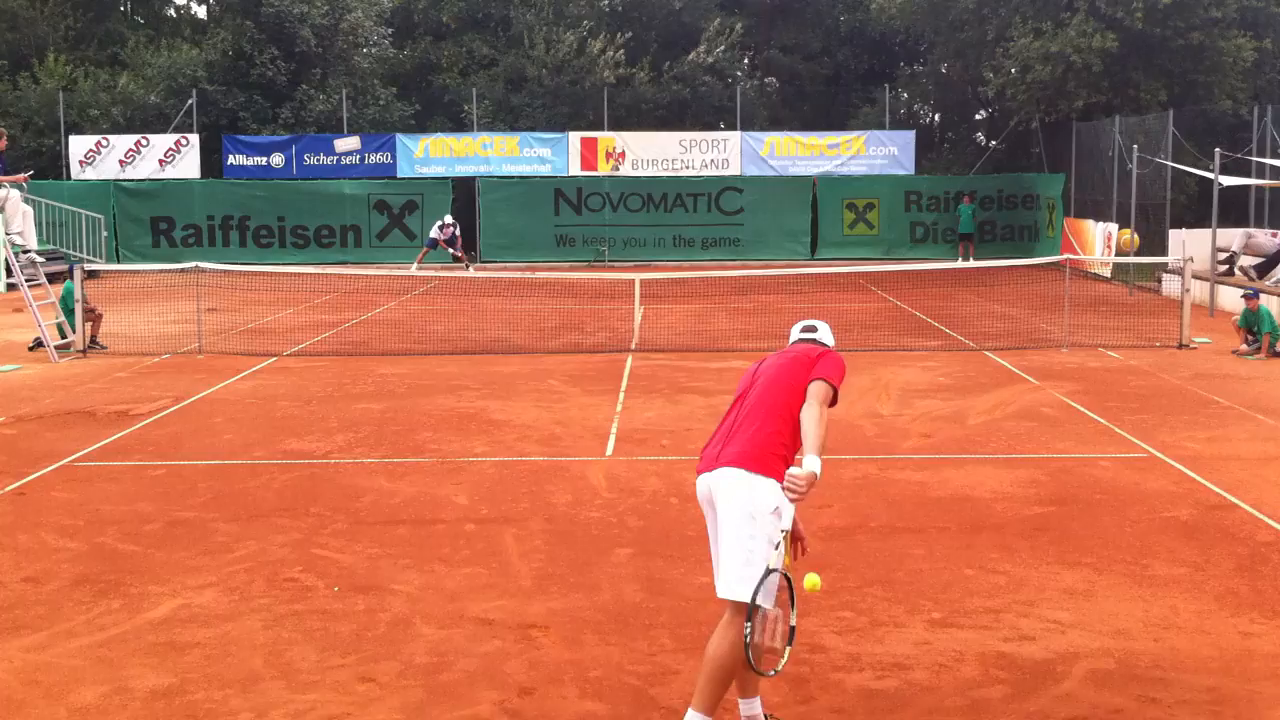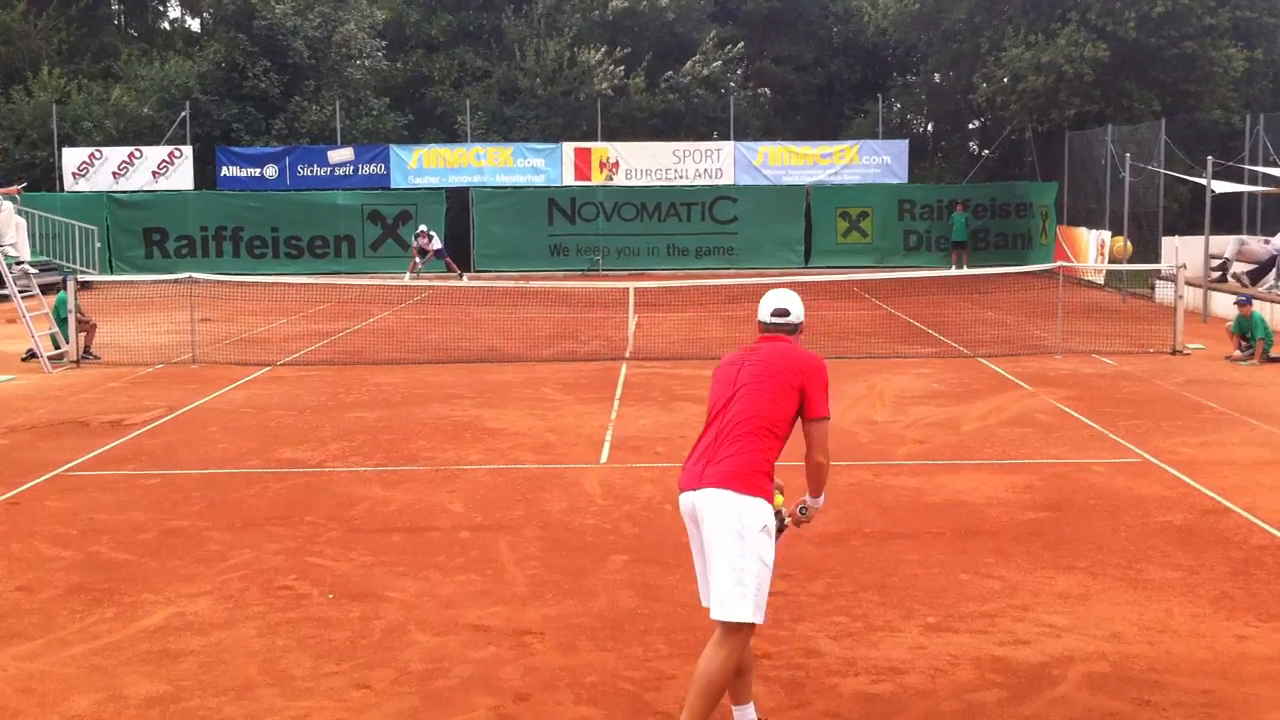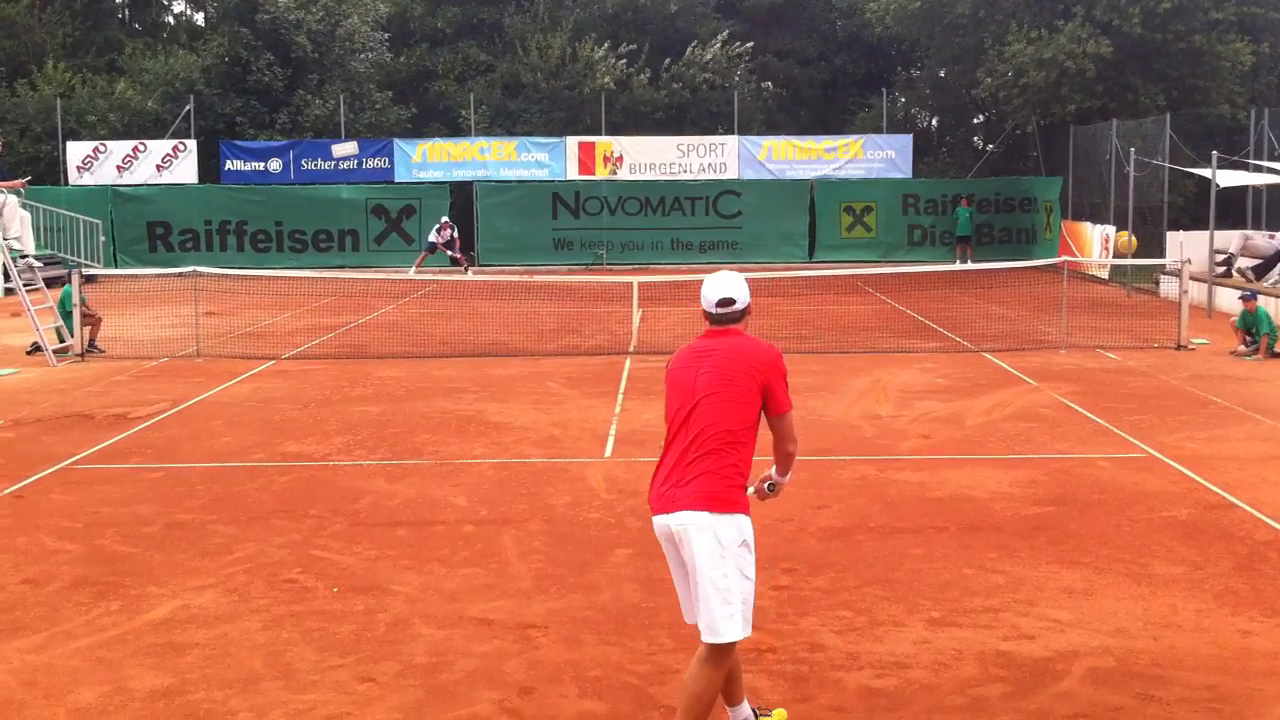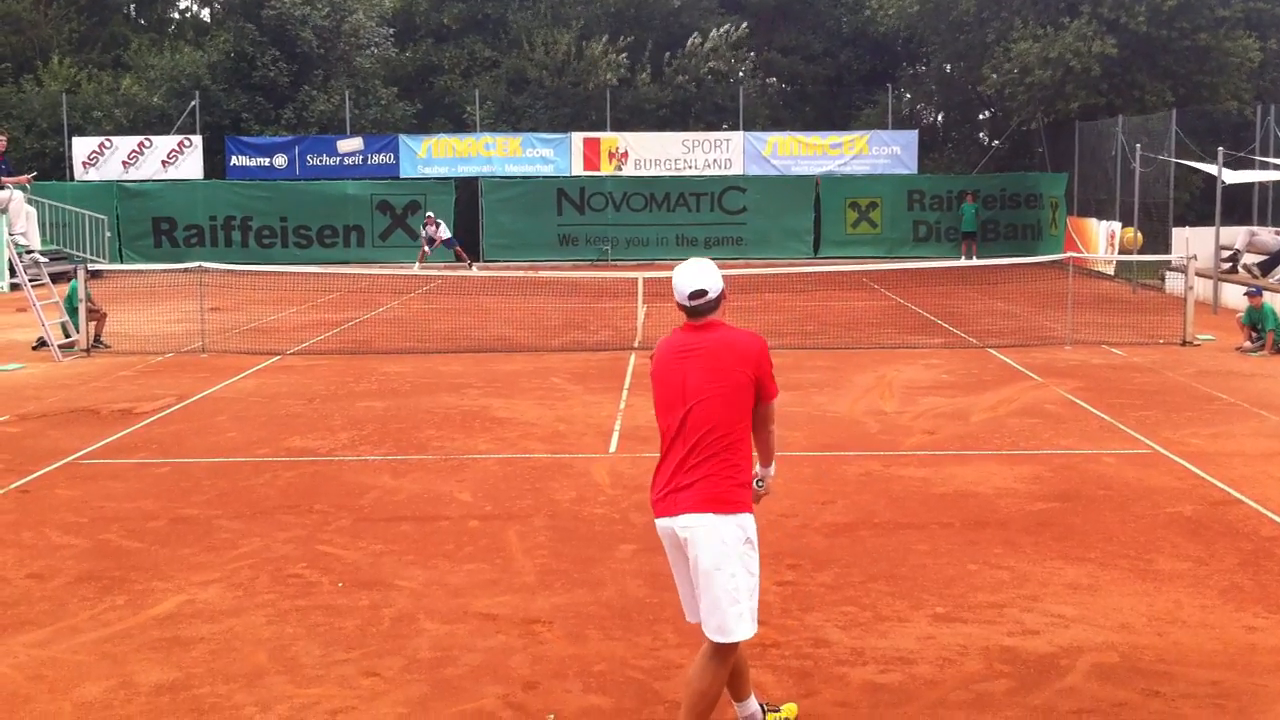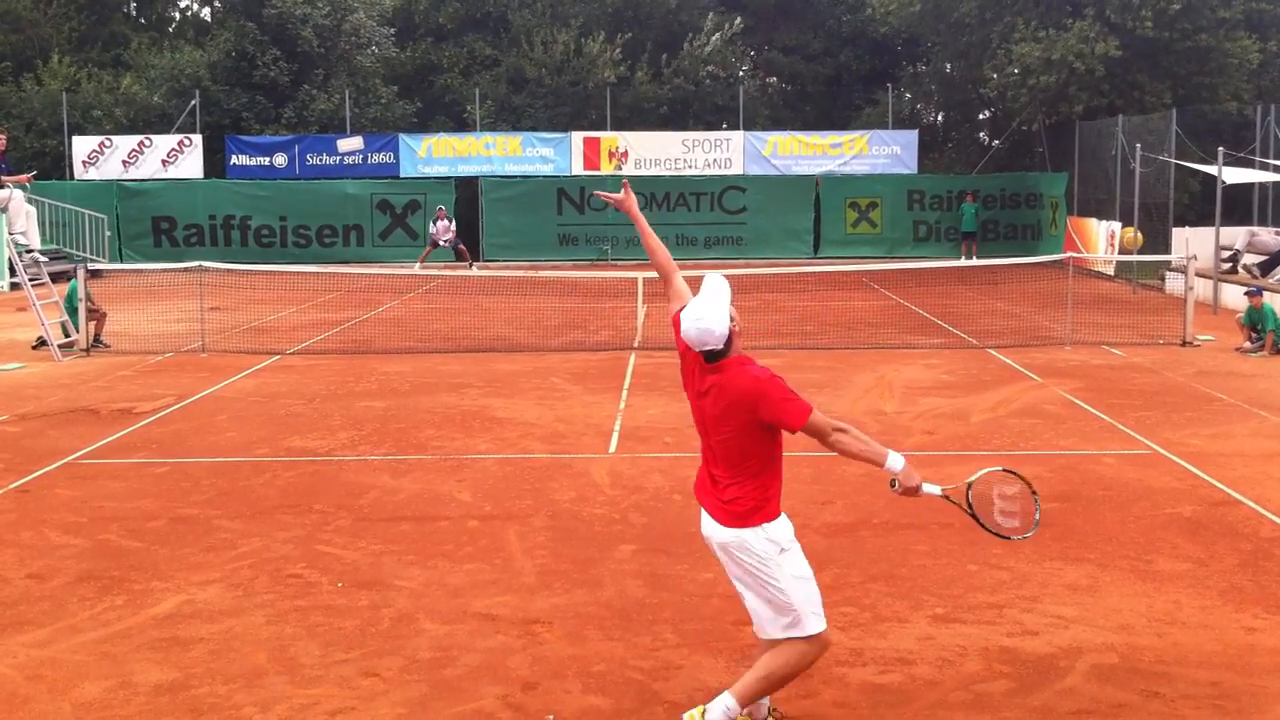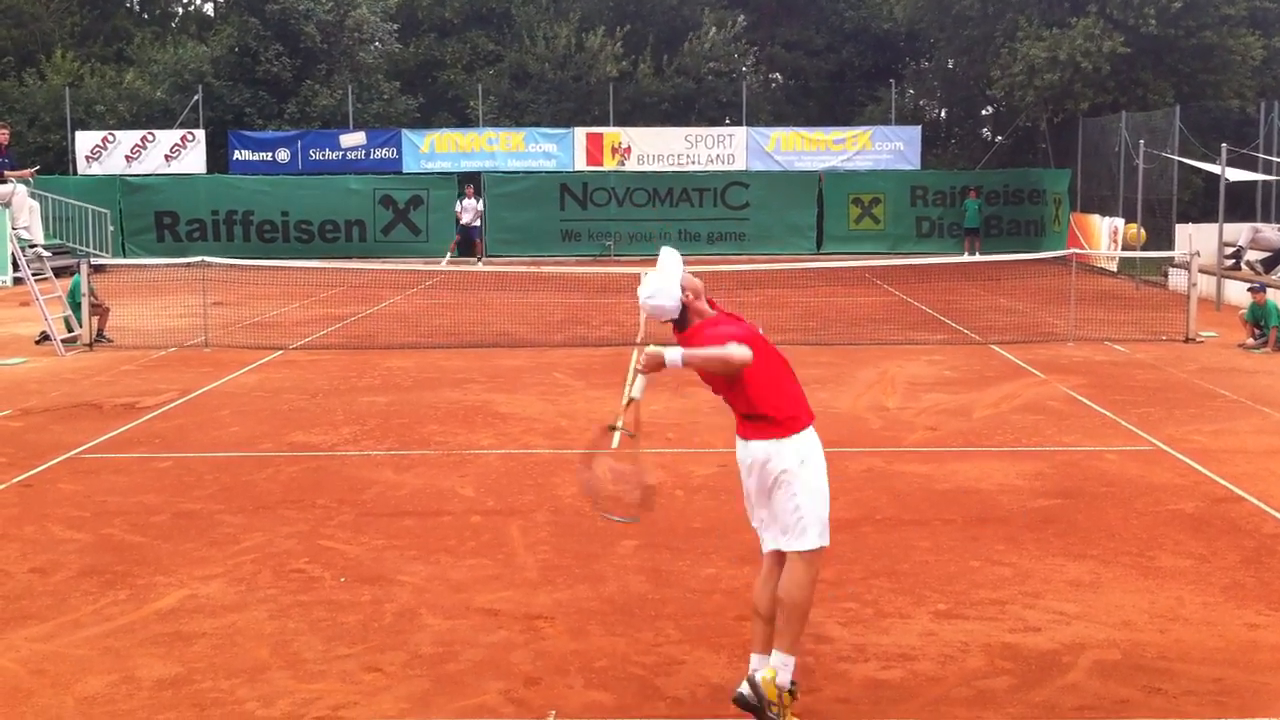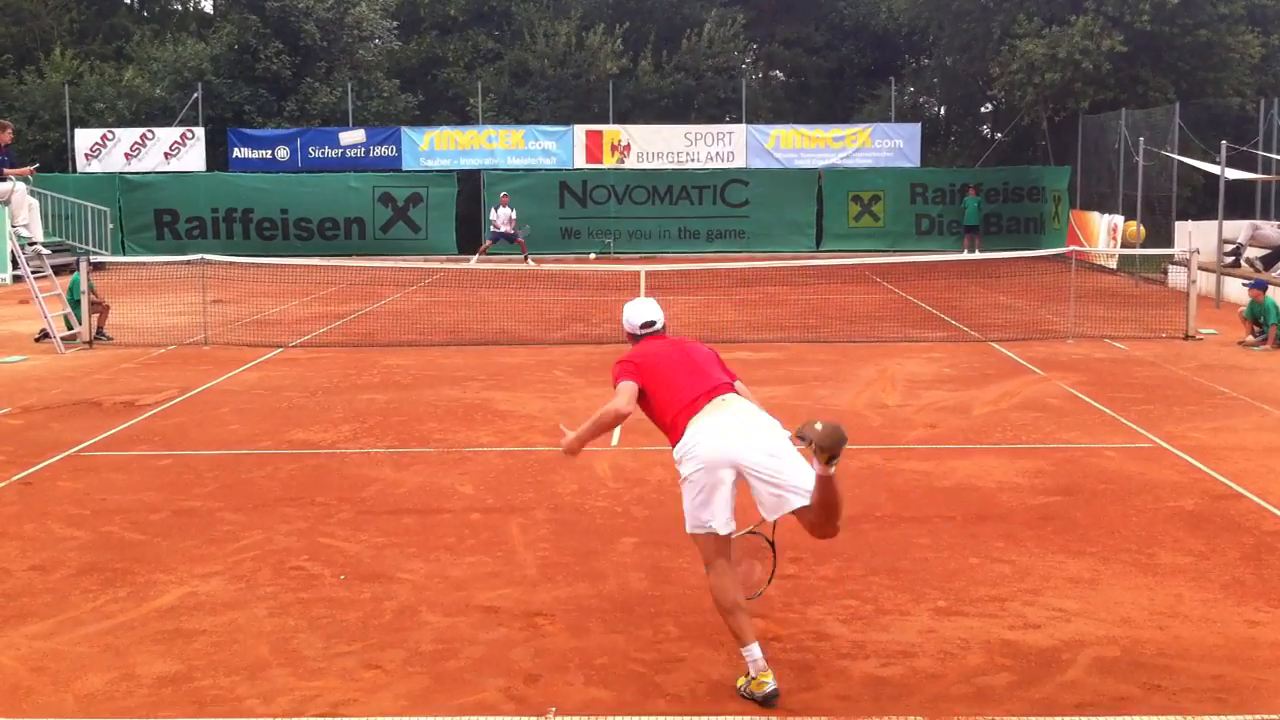
dt=0.5s
person 1, frame 1
left shoulder: (764, 365)
right shoulder: (828, 359)
right elbow: (813, 406)
left wrist: (788, 523)
right wrist: (811, 466)
left hip: (712, 475)
right hip: (750, 480)
left knee: (744, 606)
right knee: (740, 612)
person 1, frame 2
left shoulder: (729, 362)
right shoulder: (808, 364)
right elbow: (817, 455)
right wrist: (813, 502)
left hip: (694, 488)
right hip: (737, 497)
left knee: (735, 619)
right knee: (734, 627)
person 1, frame 3
left shoulder: (680, 359)
right shoulder: (763, 356)
right elbow: (787, 444)
right wrist: (779, 478)
left hip: (666, 507)
right hip: (714, 511)
left knee: (722, 628)
right knee: (721, 638)
person 1, frame 4
left shoulder: (662, 352)
right shoulder: (749, 346)
right elbow: (764, 426)
right wrist: (765, 472)
left hip: (669, 509)
right hip: (717, 512)
left knee: (726, 628)
right knee: (724, 638)
person 1, frame 5
left shoulder: (691, 354)
right shoulder: (755, 383)
left elbow: (670, 276)
right elbow: (830, 430)
left wrist: (634, 215)
right wrist: (894, 462)
left hip: (716, 516)
right hip: (753, 529)
left knee: (781, 623)
right knee: (806, 643)
person 1, frame 6
left shoulder: (695, 324)
right shoulder: (710, 335)
right elbow: (737, 356)
left hip: (758, 444)
right hip: (787, 446)
left knee: (777, 557)
right knee: (802, 559)
left ankle: (761, 675)
right ankle: (774, 680)
person 1, frame 7
left shoulder: (631, 361)
right shoulder: (701, 350)
left elbow: (621, 408)
left wrist: (578, 438)
right wrist: (783, 457)
left hip: (702, 440)
right hip: (752, 425)
left knee: (717, 562)
right knee: (824, 526)
left ankle: (758, 673)
right ankle: (819, 456)
